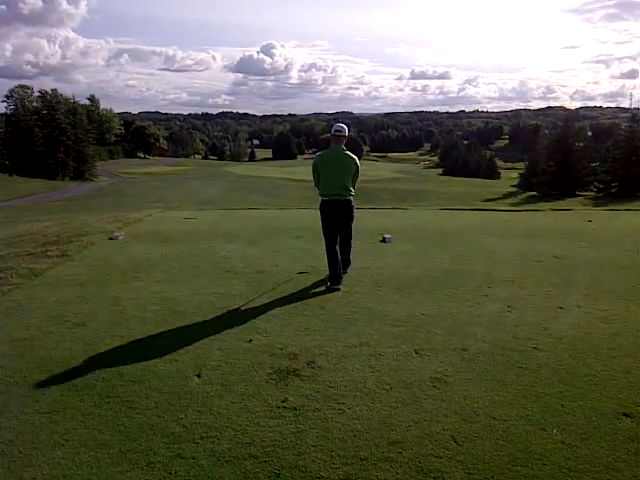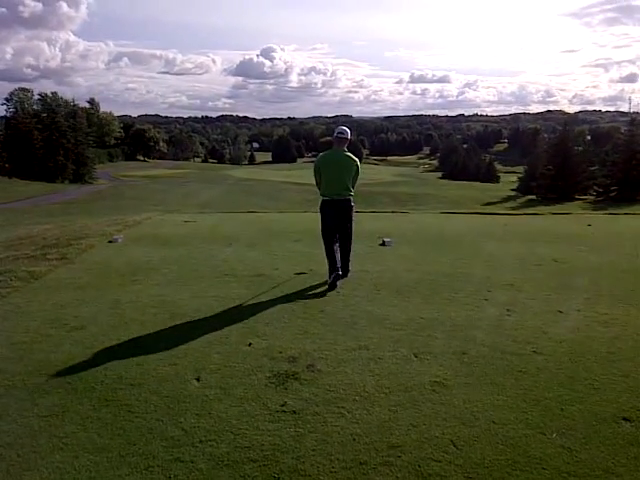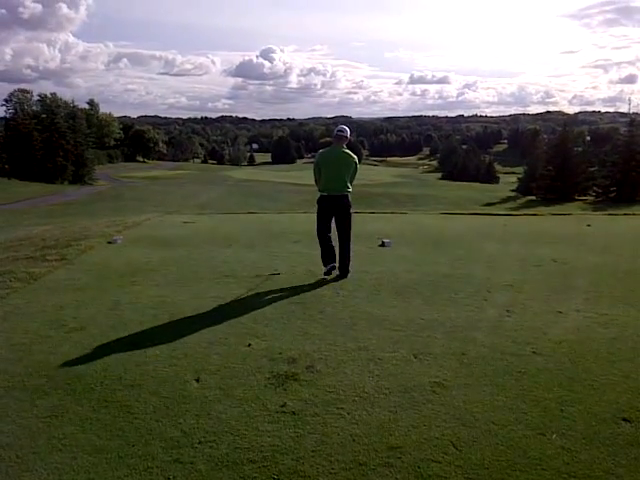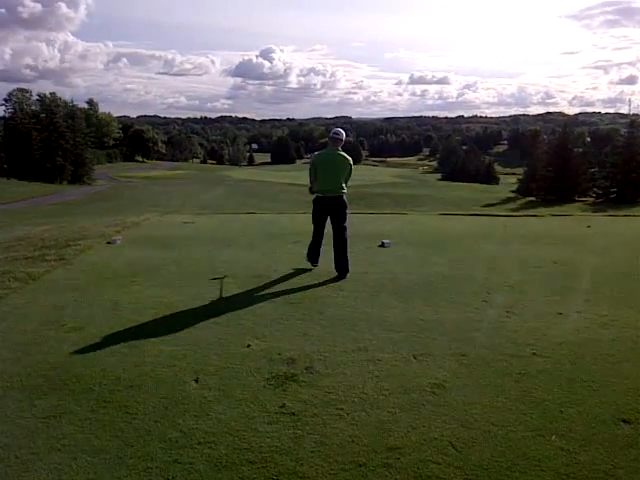
dt=0.2s
person 1, frame 1
left shoulder: (319, 158)
right shoulder: (353, 160)
left elbow: (317, 183)
right elbow: (353, 184)
left hip: (328, 204)
right hip: (346, 203)
left knee: (331, 242)
right knee: (346, 237)
left ankle: (336, 279)
right ankle: (344, 266)
person 1, frame 2
left shoulder: (321, 158)
right shoulder: (354, 161)
left elbow: (318, 183)
right elbow: (353, 185)
left hip: (328, 204)
right hip: (346, 203)
left knee: (331, 241)
right knee: (345, 238)
left ankle: (335, 271)
right ankle: (344, 270)
person 1, frame 3
left shoulder: (321, 155)
right shoulder: (353, 158)
left elbow: (317, 179)
right elbow: (350, 180)
left hip: (326, 199)
right hip: (344, 199)
left knee: (324, 233)
right knee: (344, 235)
left ankle: (329, 262)
right ankle: (344, 270)
person 1, frame 4
left shoulder: (317, 157)
right shoulder: (347, 160)
left elbow: (312, 181)
right elbow: (345, 181)
left hip: (321, 200)
right hip: (339, 200)
left knee: (318, 231)
right knee: (341, 235)
left ankle: (313, 259)
right ankle: (342, 270)
